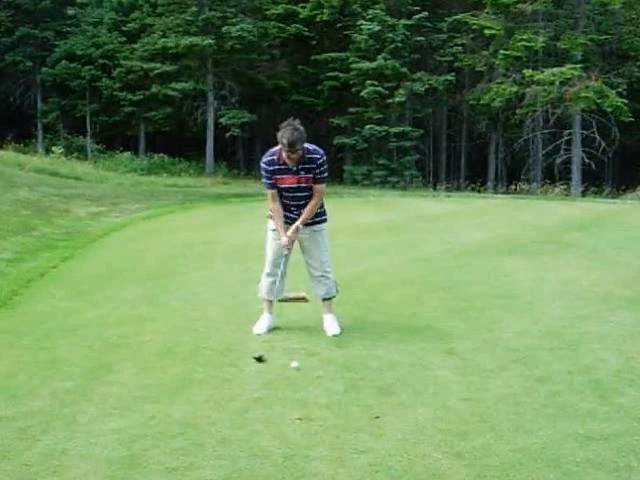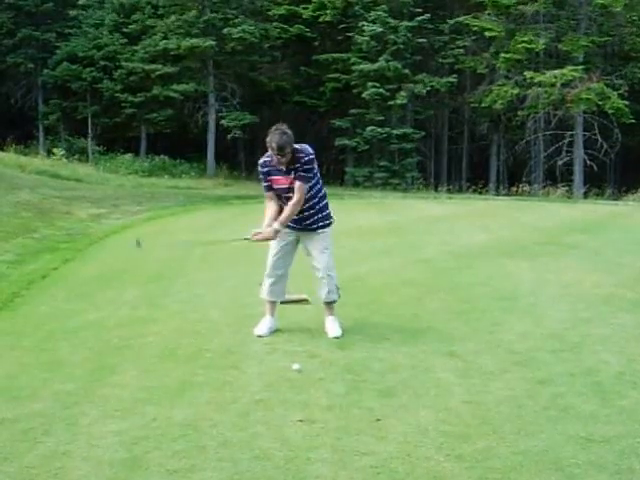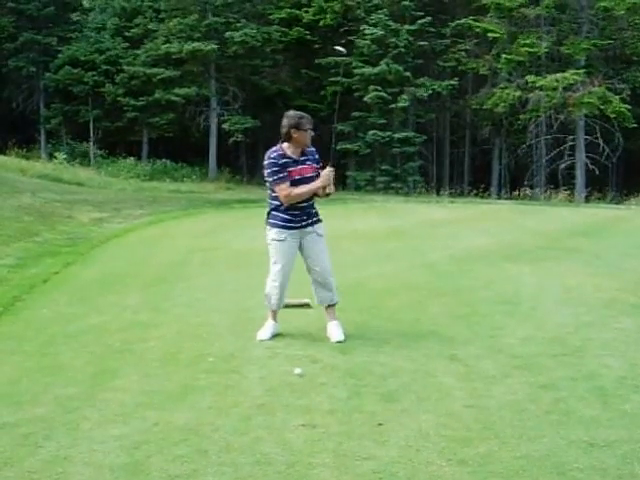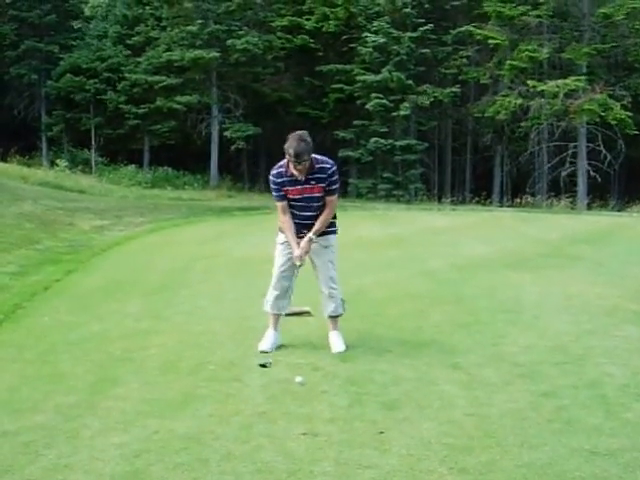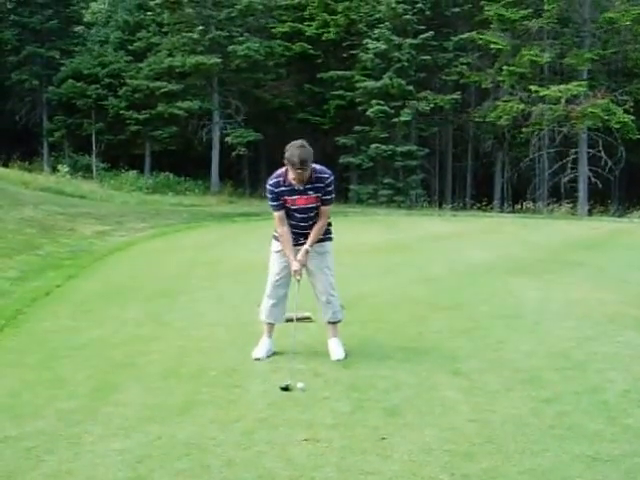
dt=1s
person 1, frame 1
left shoulder: (317, 157)
right shoulder: (269, 160)
left elbow: (318, 197)
right elbow: (273, 200)
left wrist: (298, 227)
right wrist: (283, 234)
left hip: (312, 220)
right hip: (280, 220)
left knee: (320, 267)
right knee: (273, 267)
left ankle: (328, 314)
right ankle: (267, 315)
person 1, frame 2
left shoulder: (306, 156)
right shoulder: (265, 164)
left elbow: (298, 199)
right elbow: (272, 200)
left wrist: (276, 228)
right wrist: (267, 225)
left hip: (316, 223)
right hip: (286, 224)
left knee: (325, 269)
right knee: (274, 268)
left ankle: (330, 317)
right ankle: (269, 317)
person 1, frame 3
left shoulder: (312, 154)
right shoulder: (274, 157)
right elbow: (286, 196)
left wrist: (323, 187)
right wrist: (319, 182)
left hip: (310, 224)
right hip: (282, 227)
left knee: (322, 271)
right knee: (279, 275)
left ankle: (332, 321)
right ankle: (272, 321)
person 1, frame 4
left shoulder: (327, 168)
right shoulder: (277, 174)
left elbow: (331, 207)
right elbow: (283, 213)
left wrist: (310, 238)
right wrist: (294, 245)
left hip: (322, 233)
right hip: (289, 234)
left knee: (329, 281)
right knee: (280, 280)
left ankle: (334, 331)
right ankle: (273, 331)
person 1, frame 5
left shoulder: (325, 178)
right shoulder: (275, 183)
left elbow: (323, 218)
right elbow: (281, 224)
left wrist: (306, 250)
right wrist: (292, 259)
left hip: (317, 241)
right hip: (284, 242)
left knee: (326, 288)
right knee: (274, 288)
left ankle: (333, 339)
right ankle: (267, 340)
